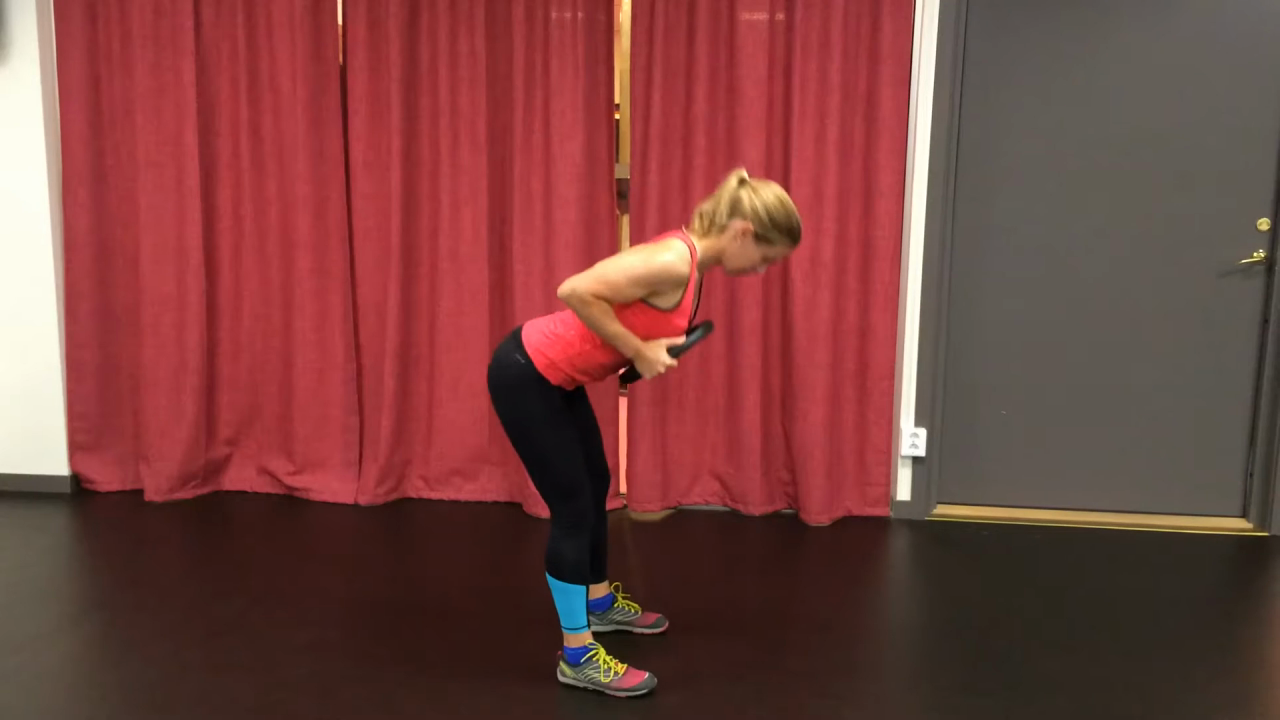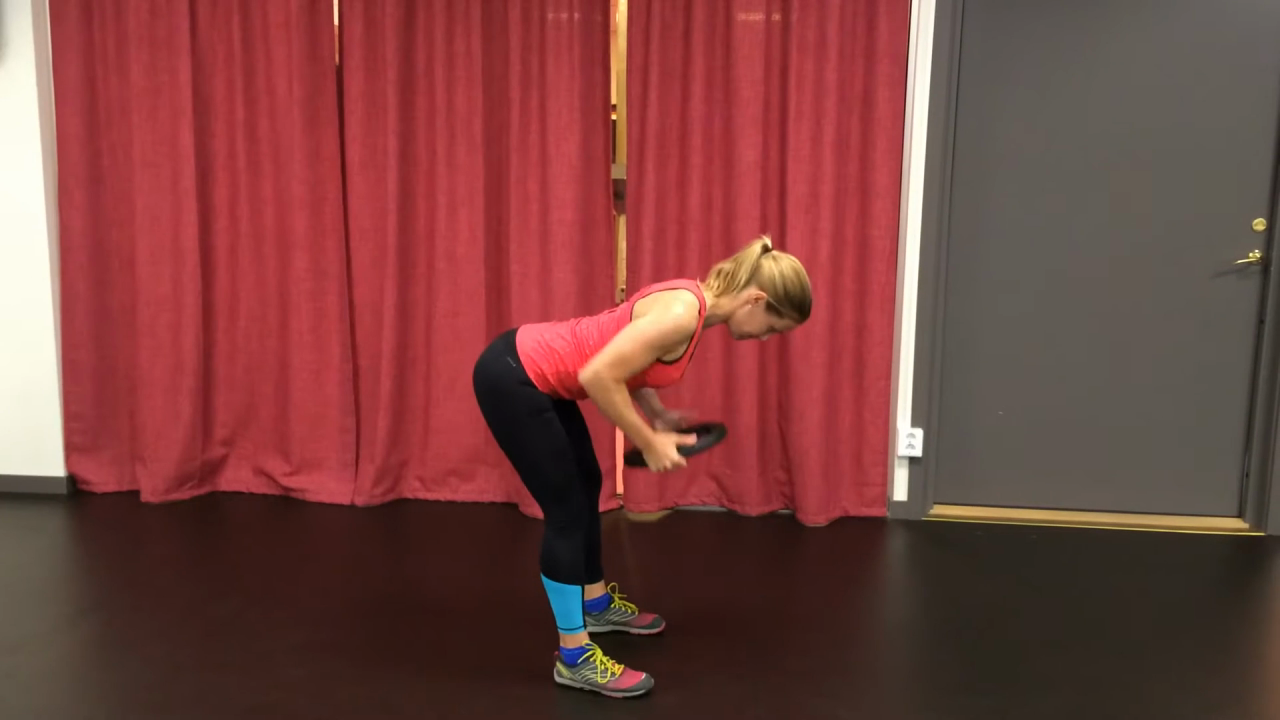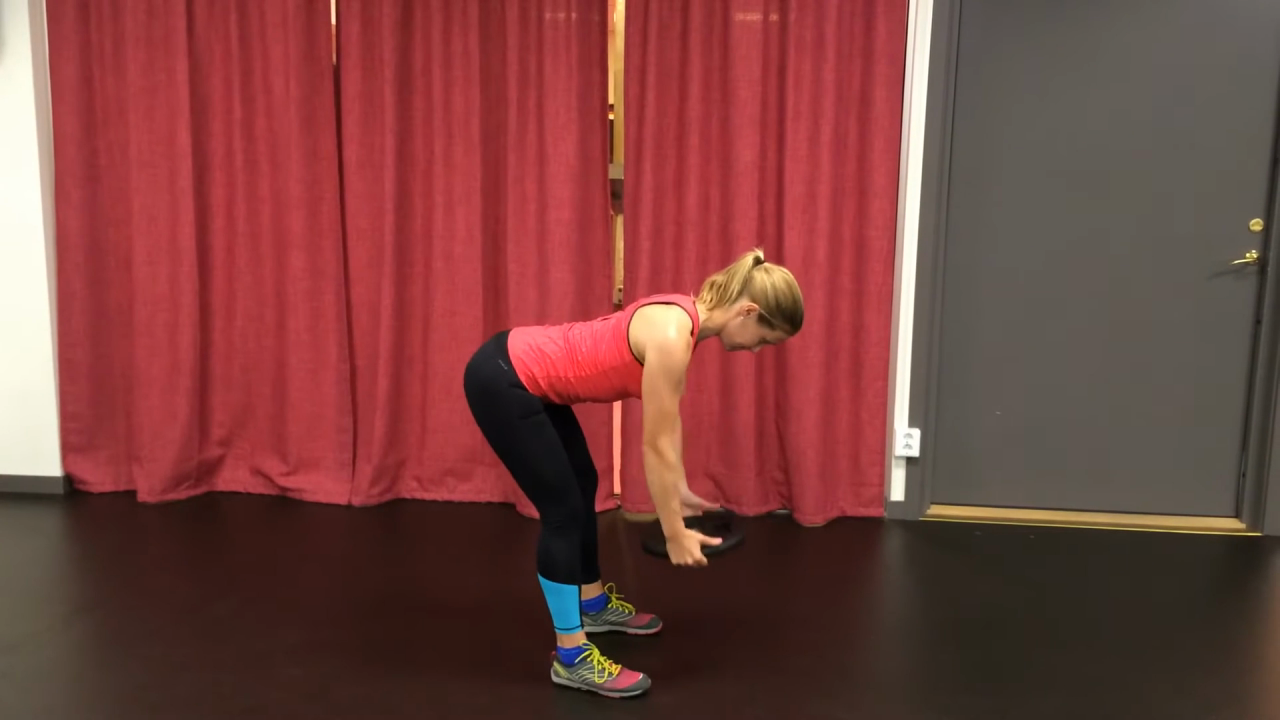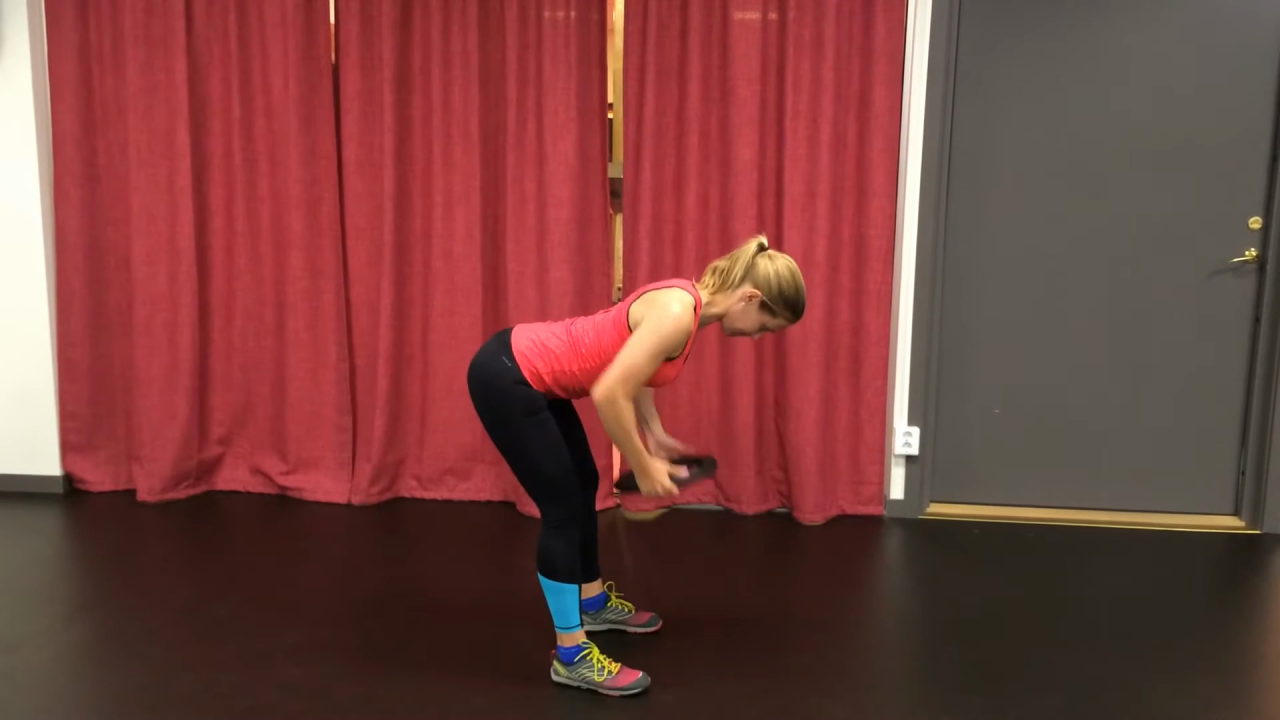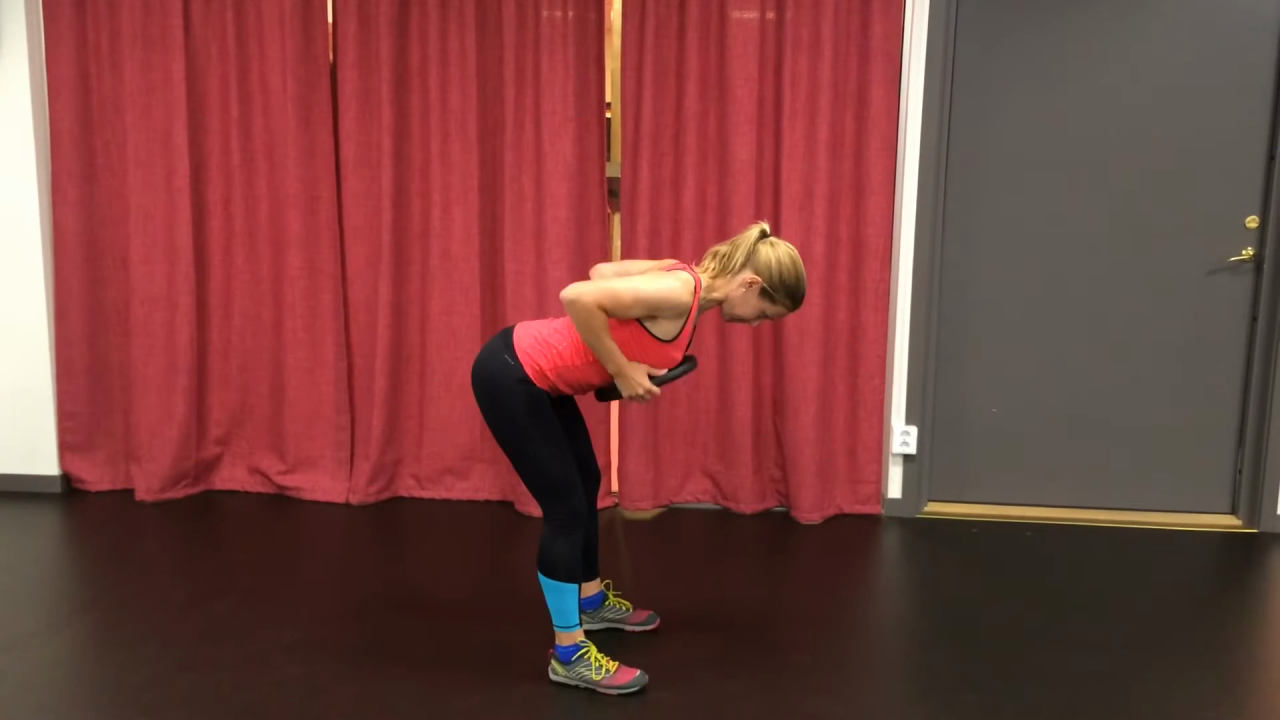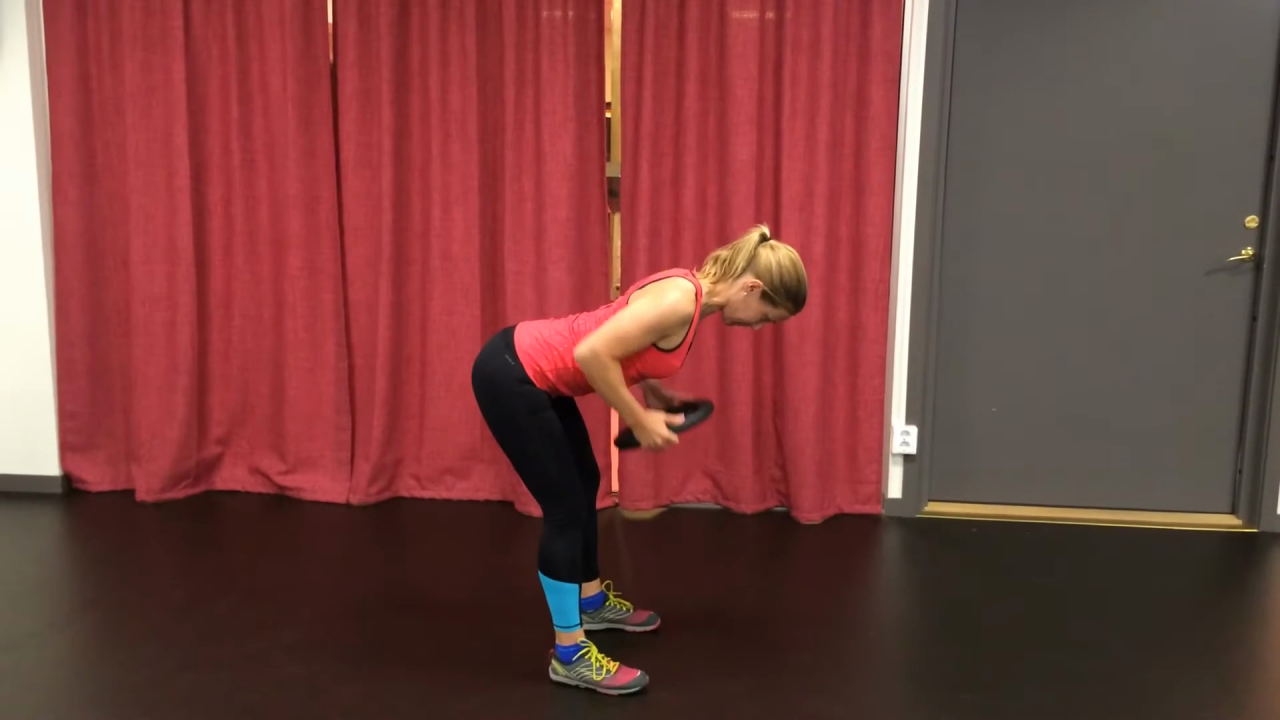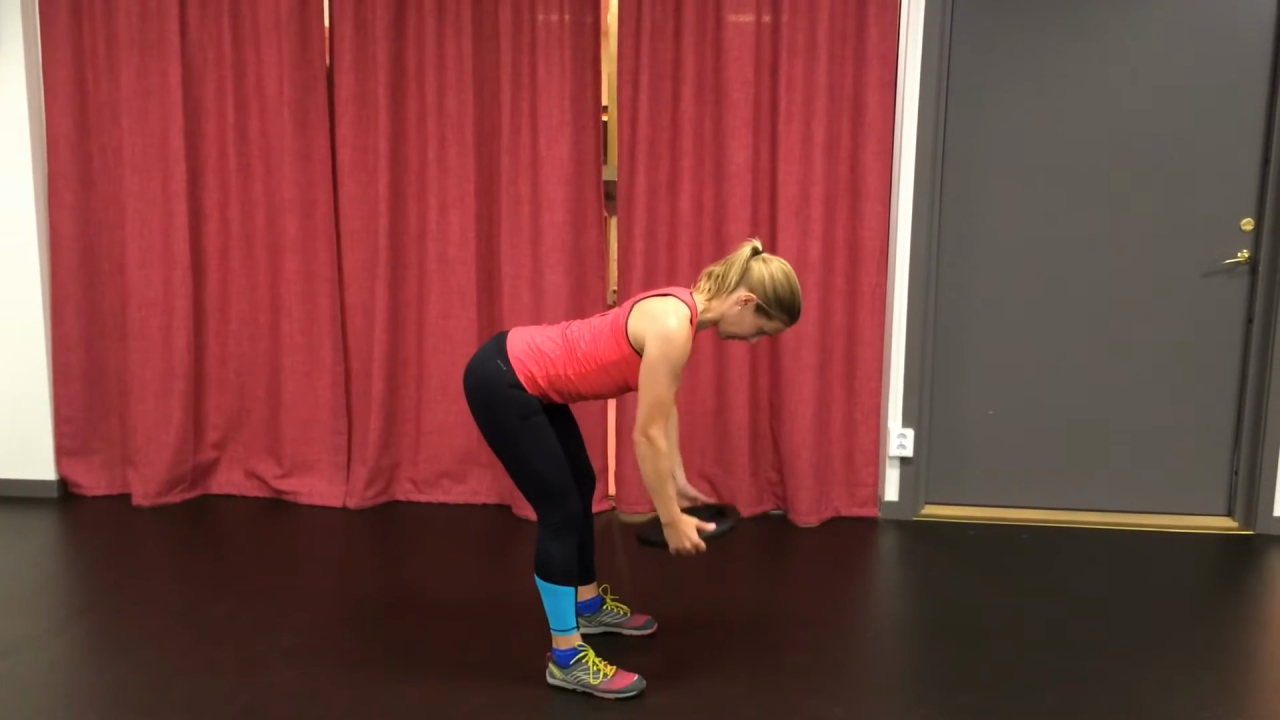
dt=0.3s
person 1, frame 1
left shoulder: (684, 252)
right shoulder: (674, 264)
left elbow: (607, 276)
right elbow: (576, 289)
left wrist: (645, 343)
right wrist: (638, 351)
left hip: (552, 373)
right hip: (527, 376)
left knee: (594, 484)
right knee: (573, 504)
left ankle: (601, 603)
right ankle: (577, 657)
person 1, frame 2
left shoulder: (692, 300)
right shoulder: (681, 316)
right elbow: (597, 377)
left wrist: (658, 418)
right wrist: (649, 443)
left hip: (535, 372)
right hip: (511, 377)
left knee: (586, 485)
right knee: (567, 508)
left ankle: (596, 603)
right ankle: (574, 657)
person 1, frame 3
left shoulder: (686, 317)
right shoulder: (672, 336)
left elbow: (663, 427)
right elbow: (657, 445)
left wrist: (679, 494)
right wrist: (675, 533)
left hip: (525, 370)
right hip: (501, 379)
left knee: (582, 485)
right knee: (562, 508)
left ankle: (593, 604)
right ankle: (571, 657)
person 1, frame 4
left shoulder: (687, 302)
right shoulder: (677, 314)
left elbow: (634, 370)
right elbow: (607, 395)
left wrist: (655, 436)
right wrist: (644, 467)
left hip: (529, 369)
right hip: (506, 377)
left knee: (583, 485)
right knee: (563, 507)
left ankle: (594, 602)
right ankle: (571, 655)
person 1, frame 5
left shoulder: (684, 279)
right shoulder: (677, 292)
left elbow: (599, 273)
right elbow: (577, 296)
left wrist: (630, 361)
right wrist: (623, 370)
left hip: (534, 368)
right hip: (510, 375)
left knee: (585, 483)
right knee: (565, 506)
left ankle: (592, 601)
right ankle: (569, 654)
person 1, frame 6
left shoulder: (688, 288)
right shoulder: (679, 302)
right elbow: (591, 354)
left wrist: (652, 393)
right wrist: (640, 422)
left hip: (533, 369)
right hip: (510, 375)
left knee: (585, 483)
right knee: (565, 506)
left ankle: (592, 602)
right ankle: (569, 654)
person 1, frame 7
left shoulder: (685, 310)
right shoulder: (673, 327)
left elbow: (663, 415)
right elbow: (650, 435)
left wrist: (677, 483)
right wrist: (671, 519)
left hip: (526, 372)
right hip: (501, 380)
left knee: (579, 487)
right knee: (560, 511)
left ankle: (589, 606)
right ankle: (567, 659)
